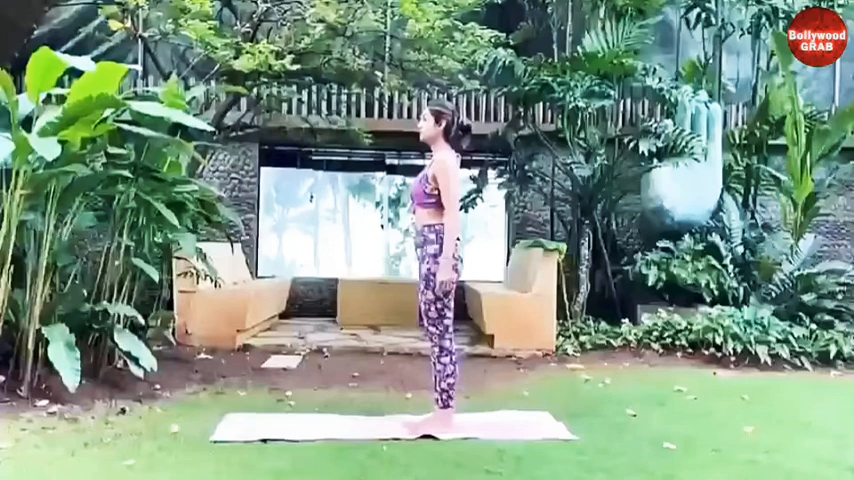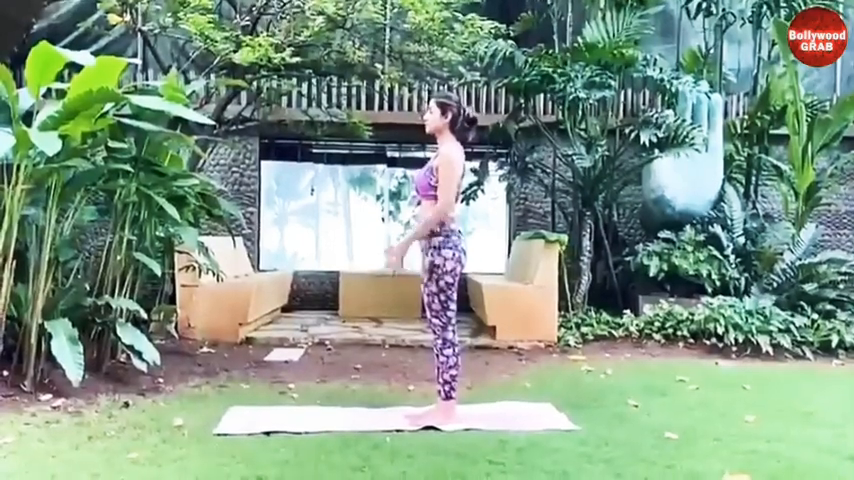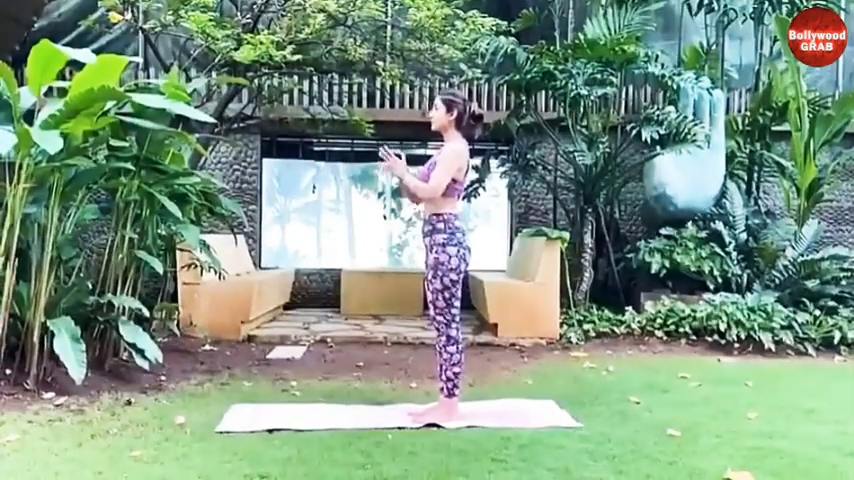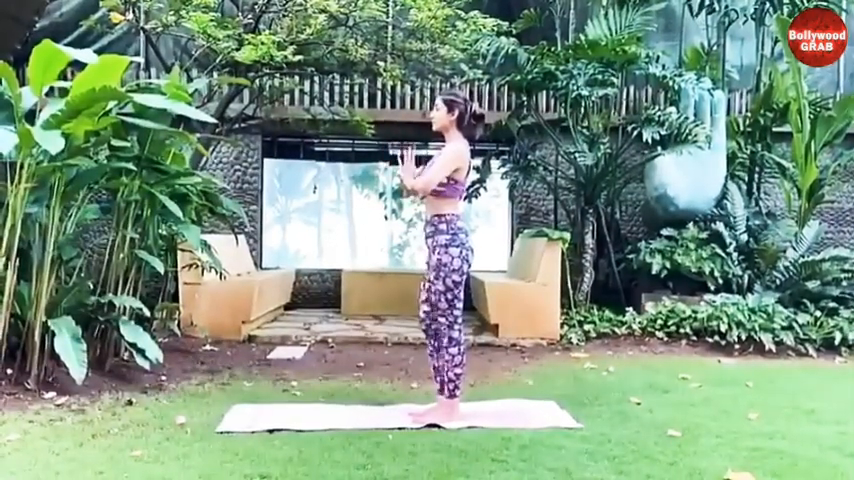
dt=1s
person 1, frame 1
left shoulder: (444, 160)
right shoulder: (438, 160)
left elbow: (452, 214)
left wrist: (447, 262)
left hip: (438, 249)
right hip: (430, 248)
left knee: (440, 334)
right knee: (436, 333)
left ankle: (444, 416)
right ankle: (441, 412)
person 1, frame 2
left shoulder: (450, 153)
right shoulder: (443, 153)
left elbow: (442, 208)
left wrist: (405, 242)
right wrist: (407, 242)
left hip: (442, 243)
right hip: (435, 243)
left knee: (444, 326)
right knee: (439, 326)
left ankle: (447, 408)
right ankle: (444, 403)
person 1, frame 3
left shoulder: (455, 148)
right shoulder: (447, 149)
left elbow: (431, 193)
right elbow: (419, 196)
left wrist: (402, 173)
right wrist: (401, 175)
left hip: (446, 238)
right hip: (438, 238)
left knee: (447, 323)
right knee: (442, 322)
left ankle: (449, 405)
right ankle: (446, 400)
person 1, frame 4
left shoulder: (456, 149)
right shoulder: (448, 150)
left elbow: (423, 186)
right elbow: (415, 189)
left wrist: (409, 177)
right wrist: (408, 176)
left hip: (449, 239)
right hip: (440, 239)
left knee: (448, 322)
right knee: (432, 321)
left ankle: (450, 405)
right ankle: (444, 399)
